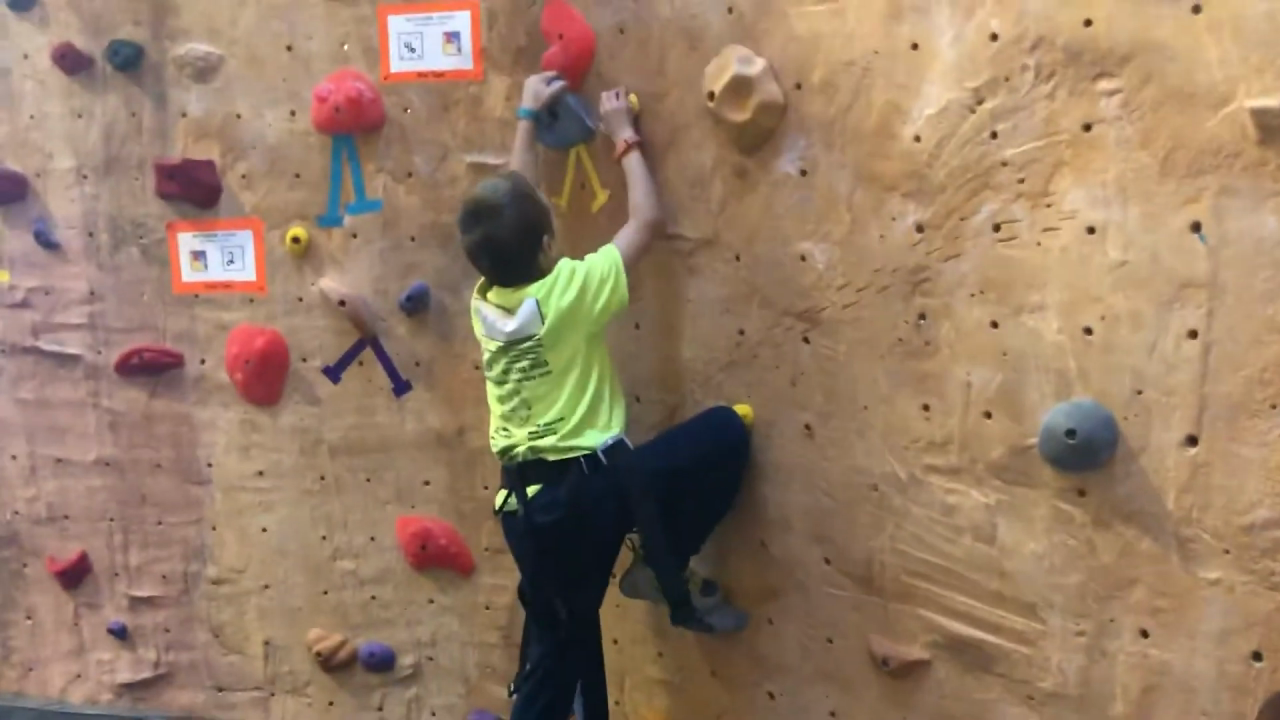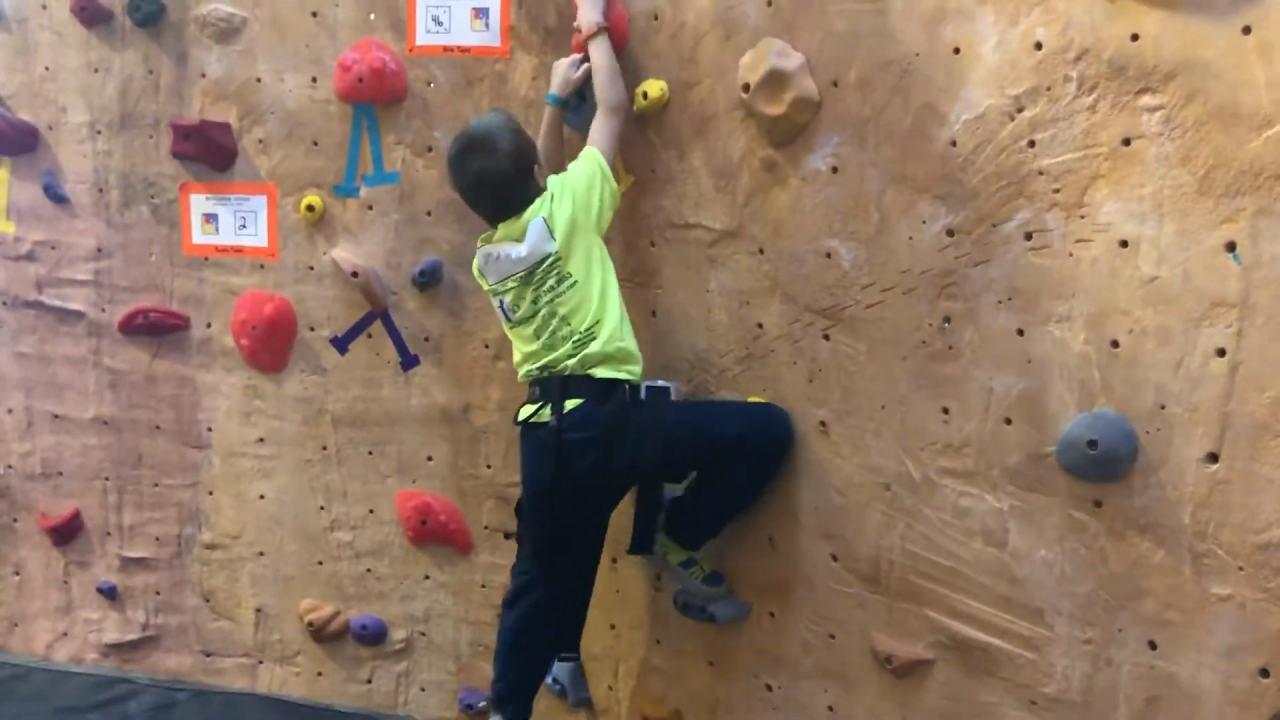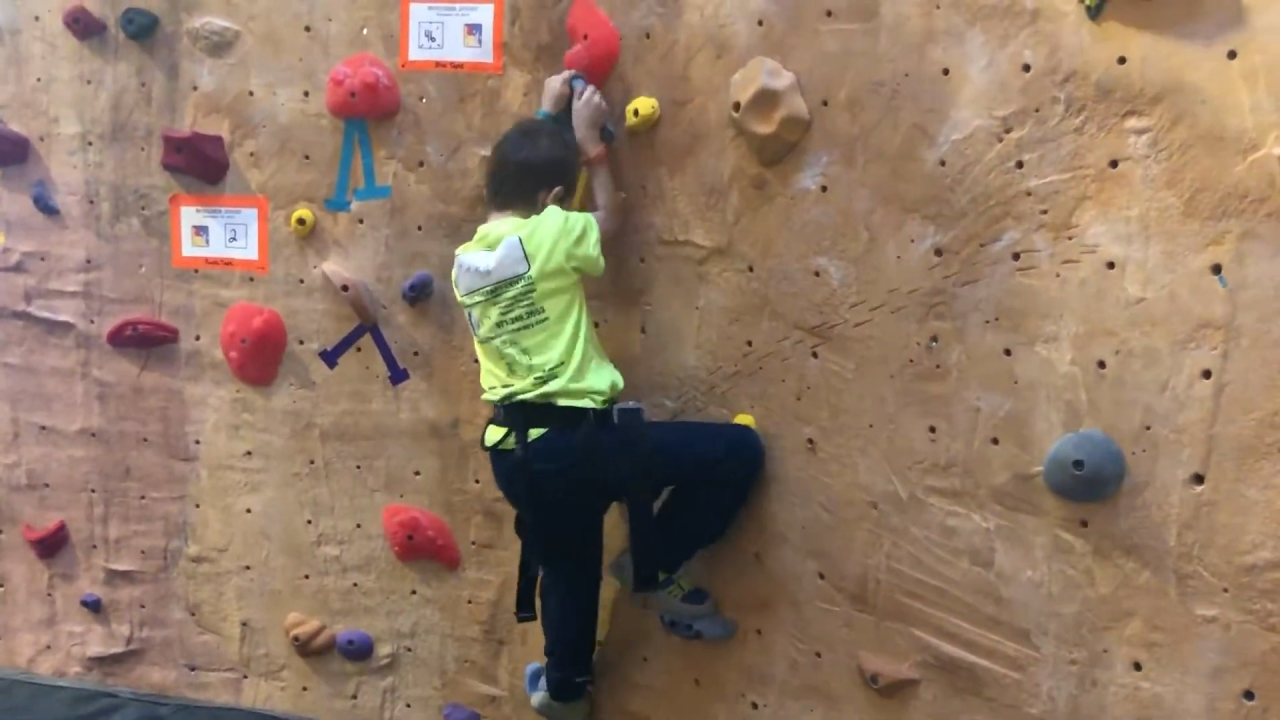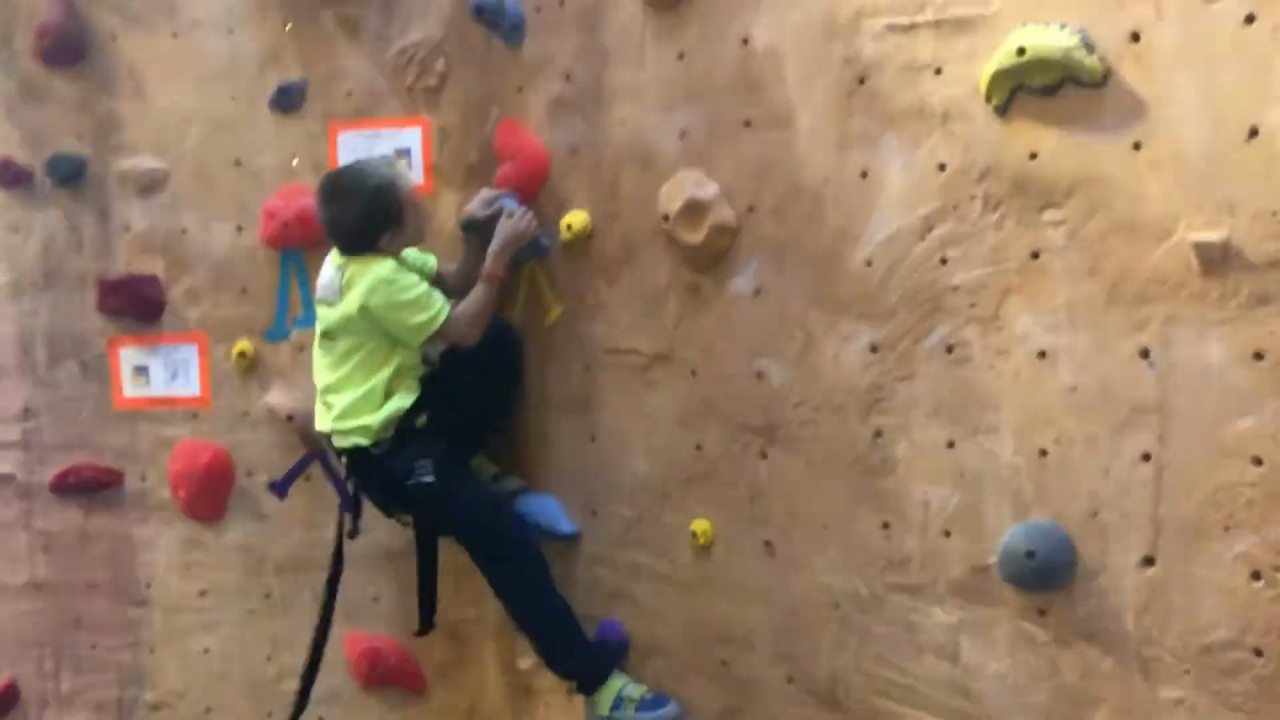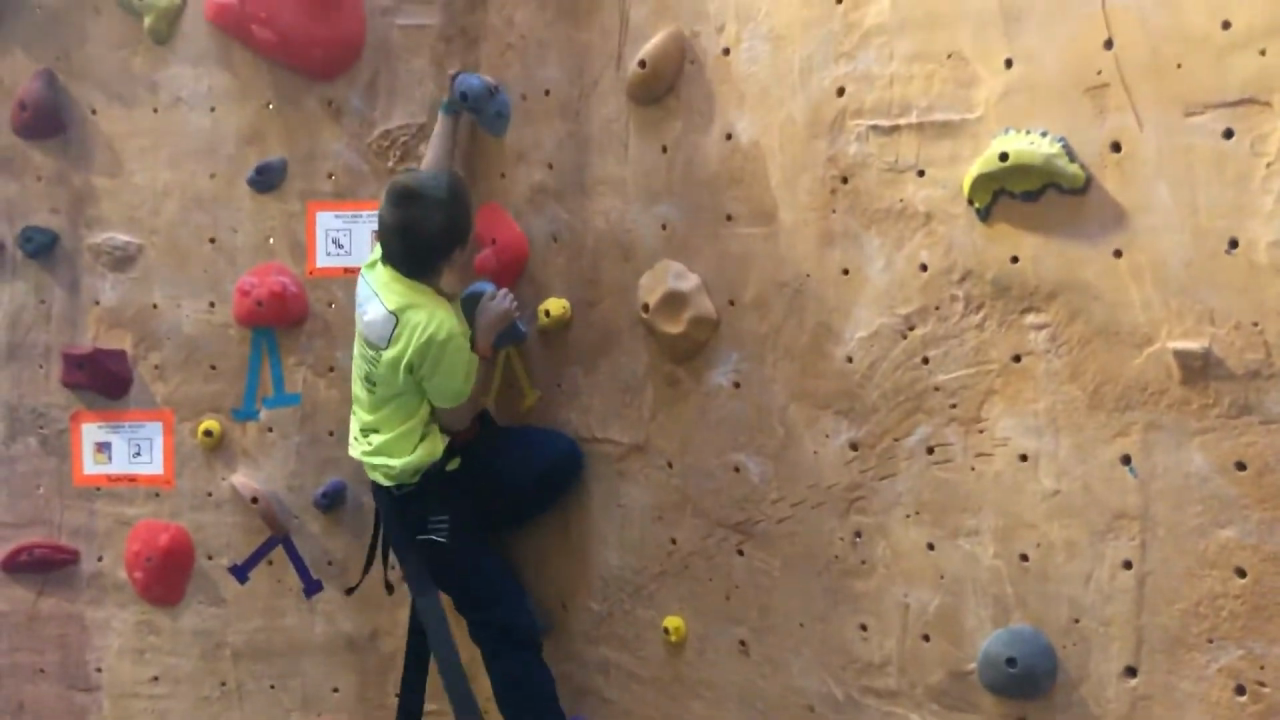
dt=1s
person 1, frame 1
left shoulder: (484, 301)
right shoulder: (570, 290)
left elbow: (509, 209)
right elbow: (647, 219)
left wrist: (527, 118)
right wrist: (623, 134)
left hip: (526, 504)
right hip: (589, 489)
left knee: (554, 647)
right knee: (724, 432)
right ankle: (661, 569)
person 1, frame 2
left shoulder: (487, 257)
right shoulder: (566, 208)
left elbow: (536, 190)
right elbow: (614, 110)
left wrist: (555, 98)
left hip: (546, 430)
right hip: (610, 418)
left knee: (543, 579)
right knee: (767, 429)
right ankle: (676, 539)
person 1, frame 3
left shoulder: (467, 259)
right shoulder: (548, 235)
left elbow: (520, 177)
right elbow: (609, 222)
left wrist: (546, 122)
right wrist: (588, 138)
left hip: (514, 450)
right hip: (577, 440)
left knee: (566, 567)
right knee: (738, 451)
right ankle: (650, 567)
person 1, frame 4
left shoulder: (352, 257)
right shoulder: (380, 280)
left elbow: (450, 286)
right elbow: (463, 330)
left wrist: (476, 234)
right wrist: (500, 253)
left hip: (403, 418)
right hip: (386, 453)
left knee: (499, 344)
right knee: (510, 544)
left ankle: (457, 469)
person 1, frame 5
left shoulder: (379, 268)
right shoulder: (436, 327)
left elbow: (426, 181)
right elbow: (459, 418)
left wrist: (452, 109)
right wrist: (486, 336)
left hip: (405, 463)
right hip: (422, 488)
left knee: (558, 455)
right knee: (508, 626)
left ankle: (466, 544)
